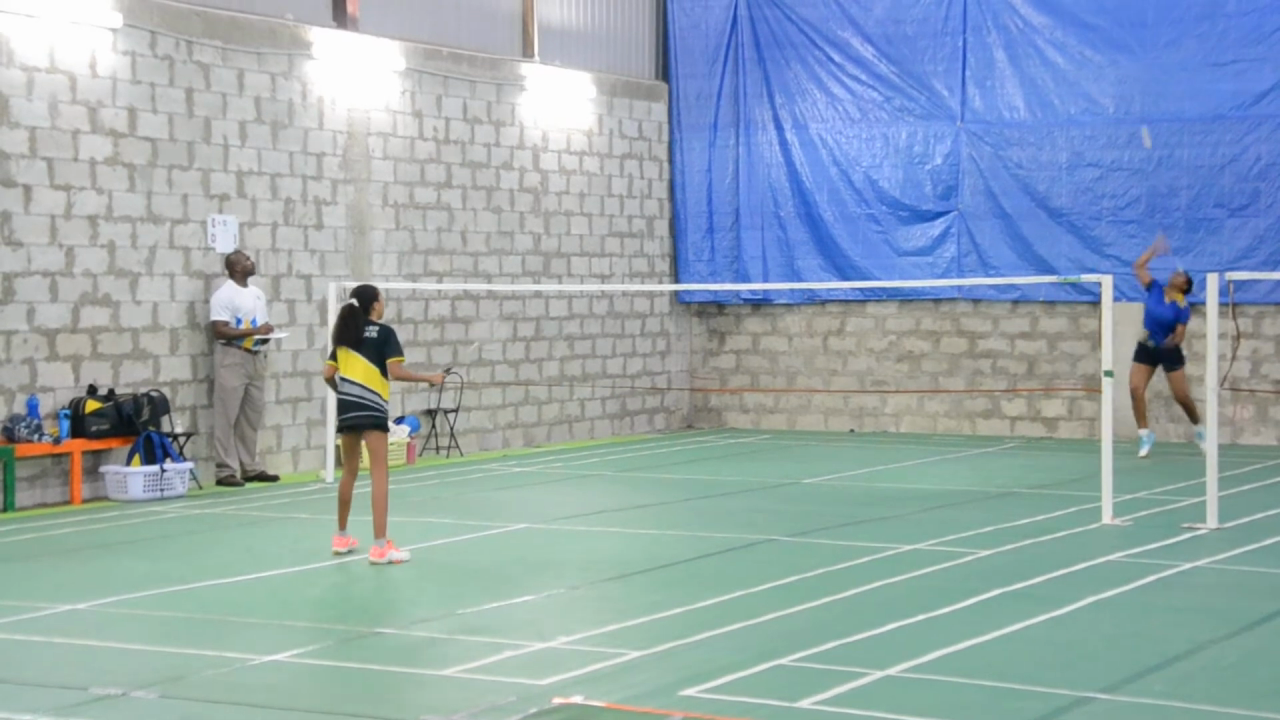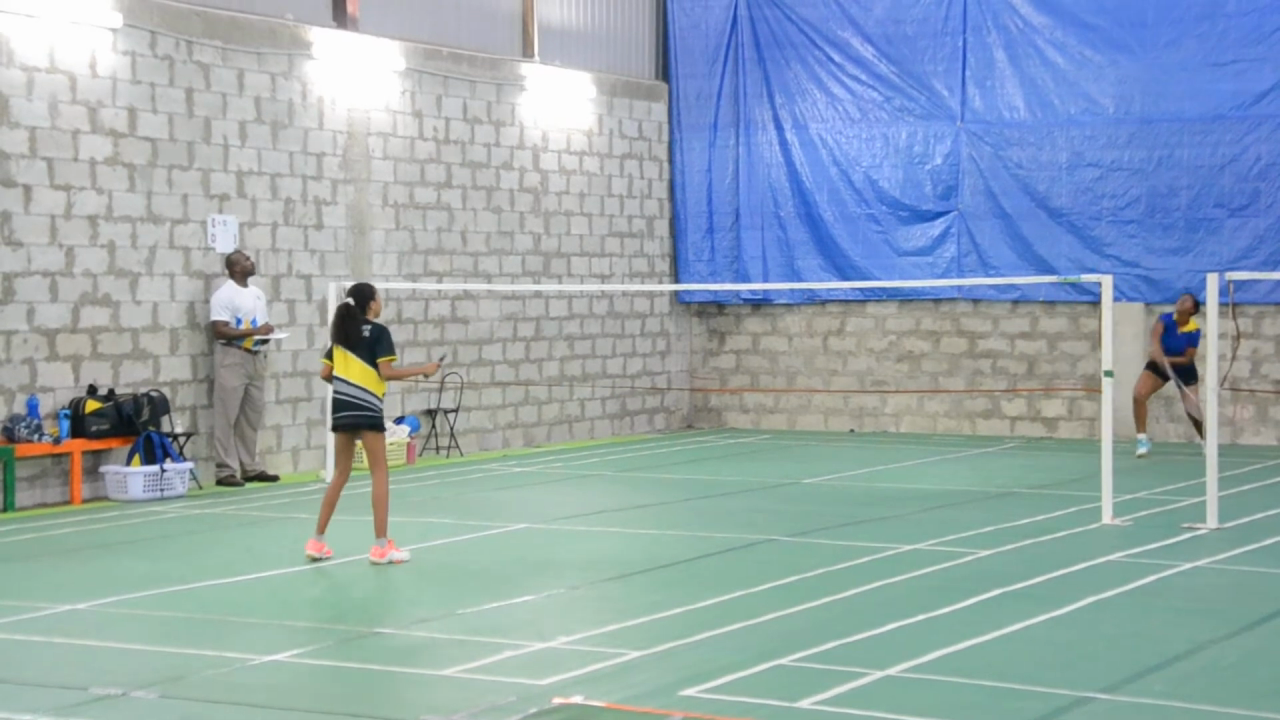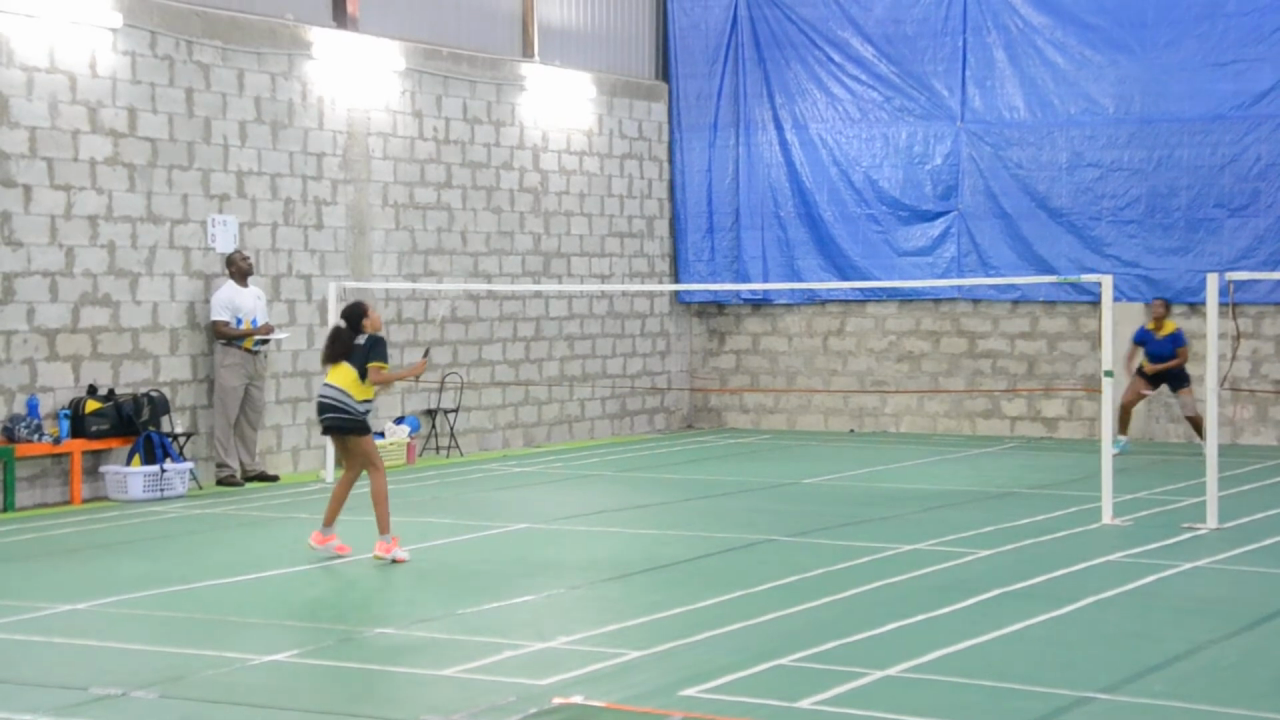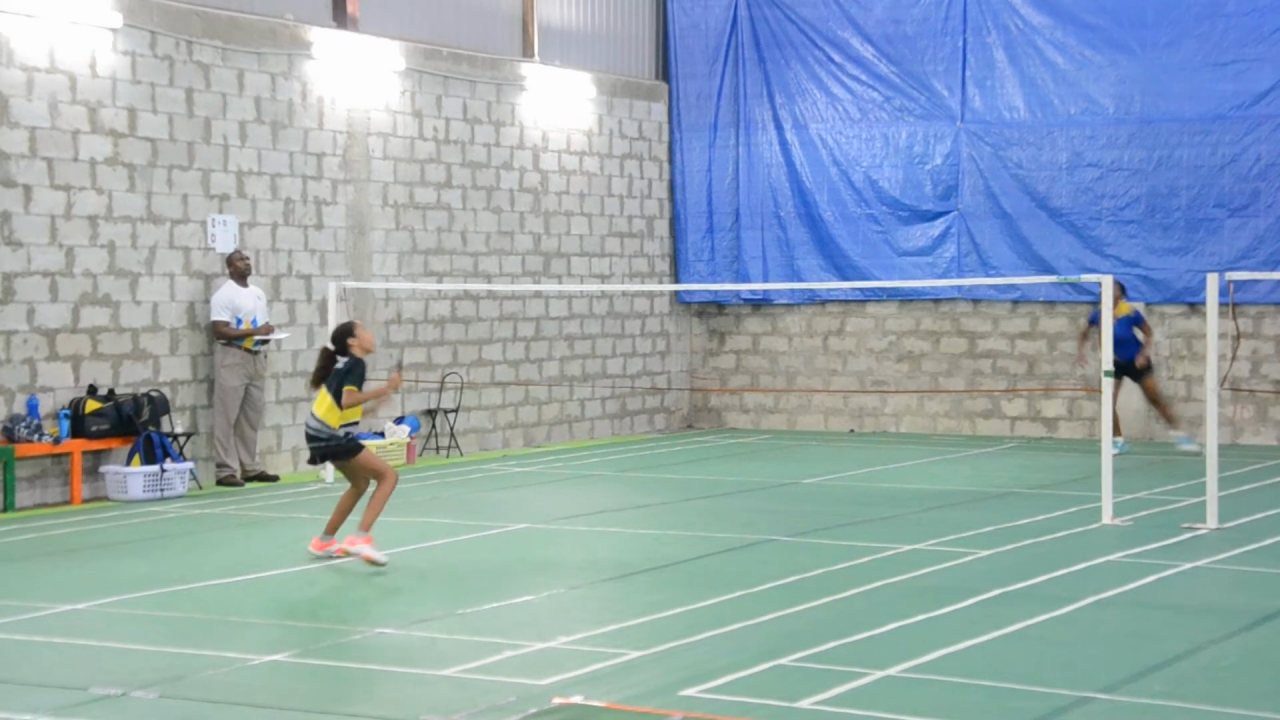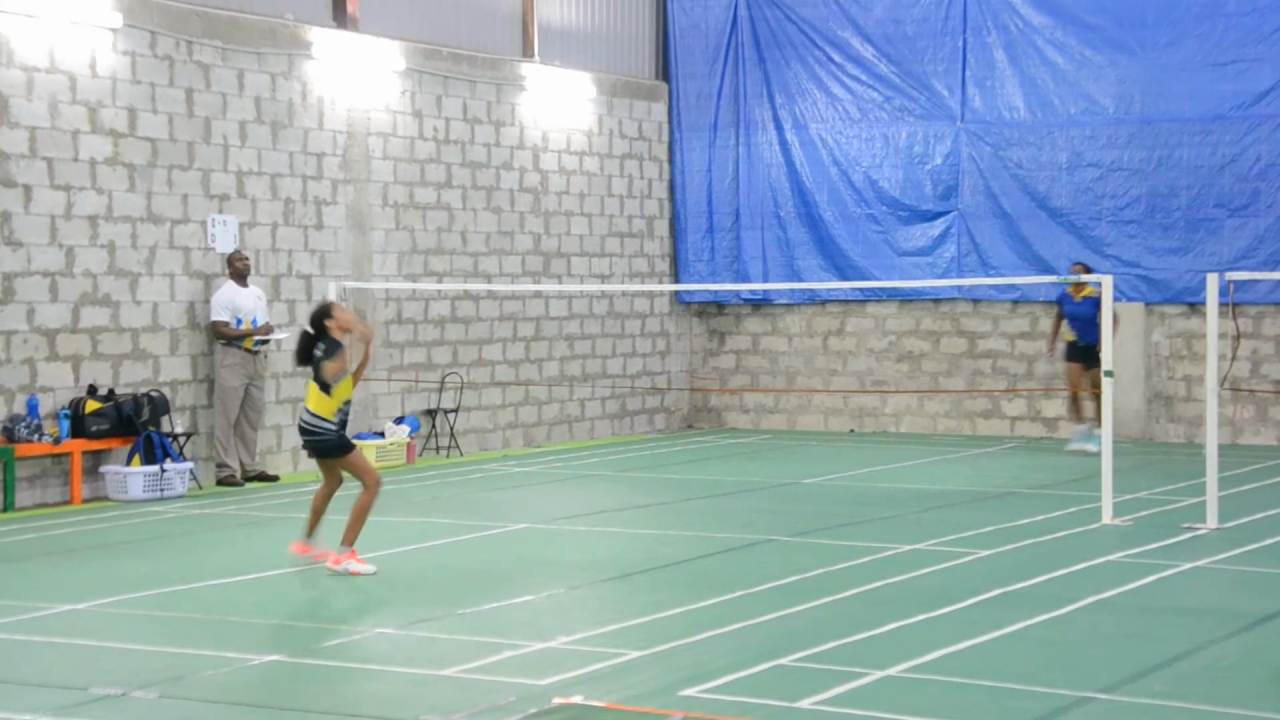
dt=0.2s
person 1, frame 1
left shoulder: (345, 333)
right shoulder: (384, 332)
left elbow: (328, 374)
right elbow: (396, 372)
right wrist: (429, 377)
left hip: (346, 408)
right hip: (371, 408)
left knee: (349, 470)
right knee: (379, 474)
left ankle: (341, 535)
right ankle: (380, 546)
person 1, frame 2
left shoulder: (343, 332)
right shoulder: (379, 332)
left elbow: (324, 374)
right elbow: (386, 373)
right wrist: (422, 370)
left hip: (341, 407)
right hip: (366, 408)
left knee: (342, 471)
right knee: (379, 473)
left ankle: (317, 541)
right ankle: (382, 546)
person 1, frame 3
left shoulder: (348, 345)
right shoulder: (375, 341)
right elbow: (375, 378)
right wrist: (410, 371)
left hip: (329, 408)
right hip: (346, 411)
left knee: (353, 470)
right knee: (377, 471)
left ankle: (324, 534)
right ankle: (385, 542)
person 1, frame 4
left shoulder: (342, 364)
right shoulder: (356, 364)
right elbow: (347, 402)
left wrist: (376, 400)
right wrist: (385, 389)
left hip: (321, 435)
right hip: (333, 437)
left knee: (360, 483)
right knee: (388, 476)
left ankle: (325, 541)
right ankle: (360, 537)
person 1, frame 5
left shoulder: (331, 348)
right shoulder: (332, 348)
left elbow: (352, 381)
right elbow: (329, 374)
left wrist: (367, 349)
right wrist: (355, 340)
left hip: (321, 429)
right hip: (325, 432)
left knee: (332, 482)
right knee: (372, 481)
left ankle: (307, 543)
right ankle: (344, 554)
person 2, frame 1
left shoulder: (258, 293)
right shoulder: (223, 295)
right elbow: (219, 331)
left wrist: (267, 332)
right wrist: (253, 331)
left hip: (256, 357)
right hip: (232, 357)
left knee: (252, 416)
right knee: (228, 417)
left ankle: (251, 467)
right ankle: (225, 471)
person 2, frame 2
left shoulder: (258, 293)
right shoulder: (224, 295)
right elbow: (219, 331)
left wrist: (266, 333)
right wrist: (253, 331)
left hip: (256, 357)
right hip: (232, 358)
left knee: (252, 415)
right knee: (227, 416)
left ankle: (251, 467)
right ankle: (225, 471)
person 2, frame 3
left shoulder: (258, 293)
right shoulder: (224, 295)
right elbow: (219, 331)
left wrist: (267, 333)
right wrist: (254, 331)
left hip: (256, 357)
right hip: (232, 358)
left knee: (252, 416)
right knee: (227, 417)
left ankle: (251, 467)
right ankle: (225, 470)
person 2, frame 4
left shoulder: (258, 293)
right shoulder: (224, 295)
right elbow: (220, 331)
left wrist: (267, 332)
right wrist: (254, 332)
left hip: (256, 357)
right hip: (232, 358)
left knee: (252, 416)
right knee: (228, 417)
left ankle: (250, 467)
right ankle: (226, 470)
person 2, frame 5
left shoulder: (258, 293)
right shoulder: (224, 295)
right elbow: (219, 331)
left wrist: (267, 332)
right wrist: (253, 332)
left hip: (256, 357)
right hip: (232, 358)
left knee: (252, 417)
right knee: (227, 418)
left ankle: (250, 467)
right ankle: (225, 471)
person 3, frame 1
left shoulder: (1182, 307)
right shoulder: (1156, 288)
left elbow: (1180, 337)
right elbow: (1138, 268)
left wrist: (1174, 341)
right wrist: (1154, 249)
left hip: (1169, 351)
right hip: (1146, 348)
left knee: (1182, 397)
right knee: (1135, 390)
left ankle: (1199, 429)
right ankle: (1145, 435)
person 3, frame 2
left shoulder: (1194, 331)
right shoulder: (1166, 318)
left elbow: (1188, 359)
right elbow: (1155, 333)
left wrist: (1166, 359)
right wrist: (1158, 354)
left hip: (1183, 368)
right hip: (1160, 364)
left knee: (1192, 411)
right knee: (1138, 396)
right ankle: (1143, 441)
person 3, frame 3
left shoulder: (1175, 332)
right shoulder: (1142, 331)
left elbow: (1183, 359)
right elbow: (1130, 357)
left wrist: (1158, 367)
right wrist: (1135, 375)
left hip: (1174, 373)
right hip: (1149, 371)
left knee: (1190, 412)
right knee: (1125, 402)
right ankle: (1121, 441)
person 3, frame 4
left shoulder: (1132, 313)
right shoulder: (1098, 314)
left elbow: (1148, 333)
right elbow: (1084, 334)
left wrist: (1143, 355)
right wrist: (1081, 352)
left hip: (1137, 361)
right hip: (1114, 362)
left knee: (1156, 400)
left ankle: (1180, 436)
right ankle: (1118, 441)
person 3, frame 5
left shoulder: (1096, 296)
right shoulder: (1064, 296)
right elbow: (1058, 318)
right wrist: (1052, 341)
left hip: (1094, 347)
right hip: (1075, 346)
left knee: (1097, 392)
right knee: (1074, 391)
left ankle: (1097, 434)
right ankle: (1082, 431)
